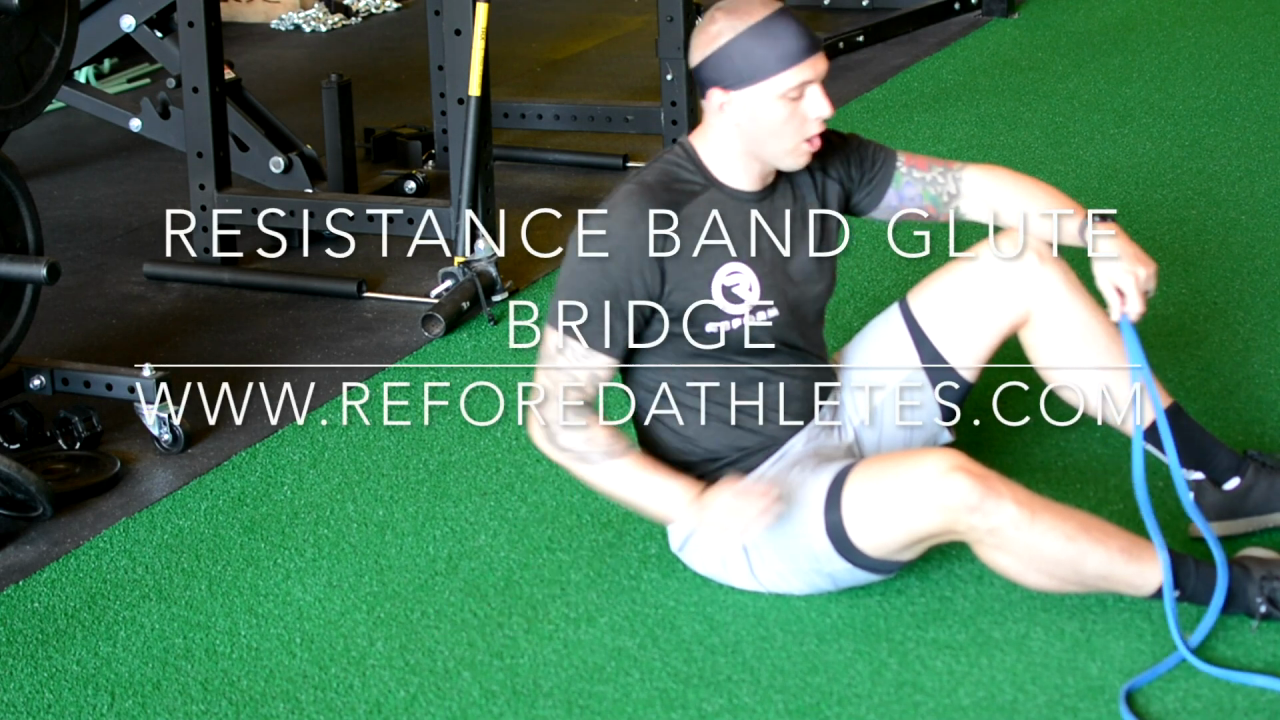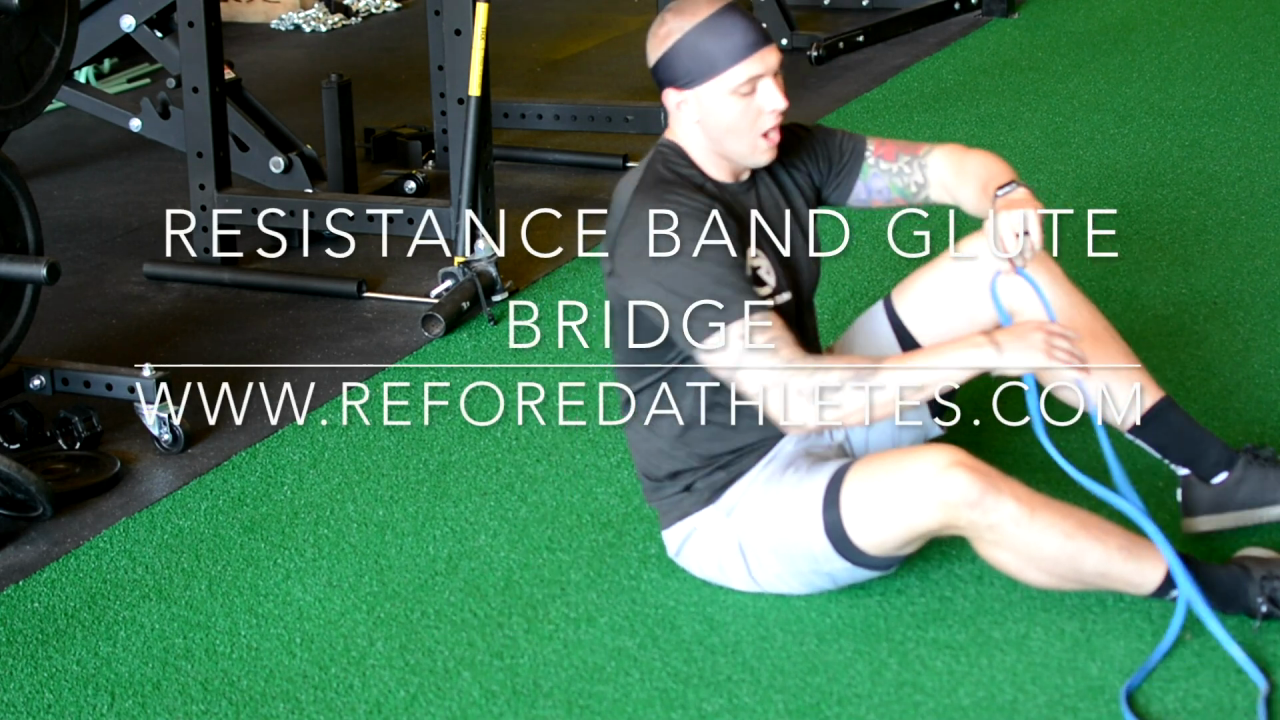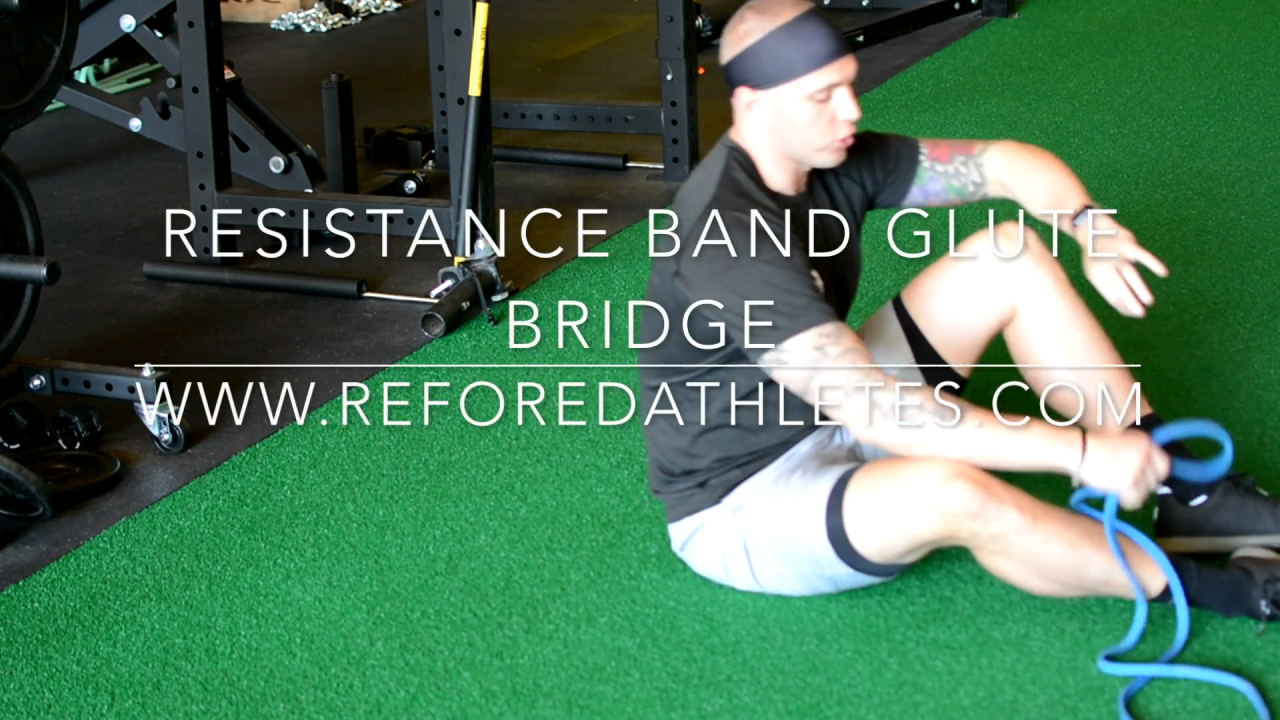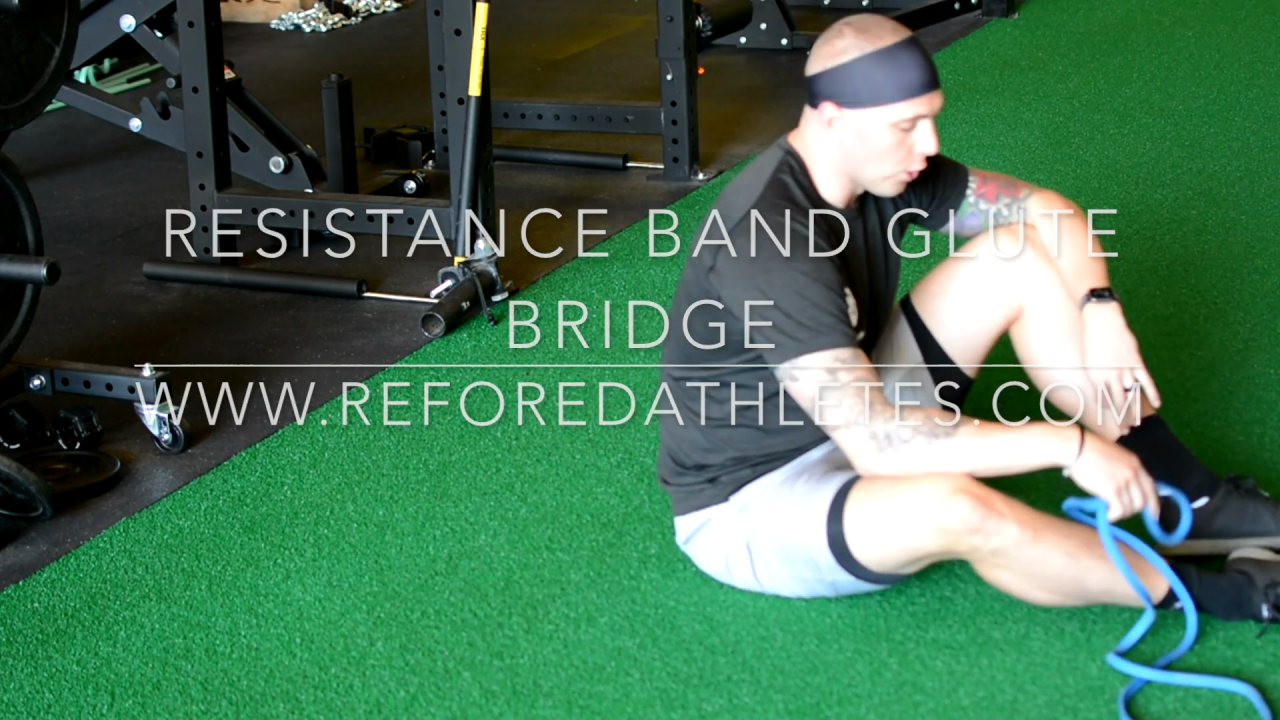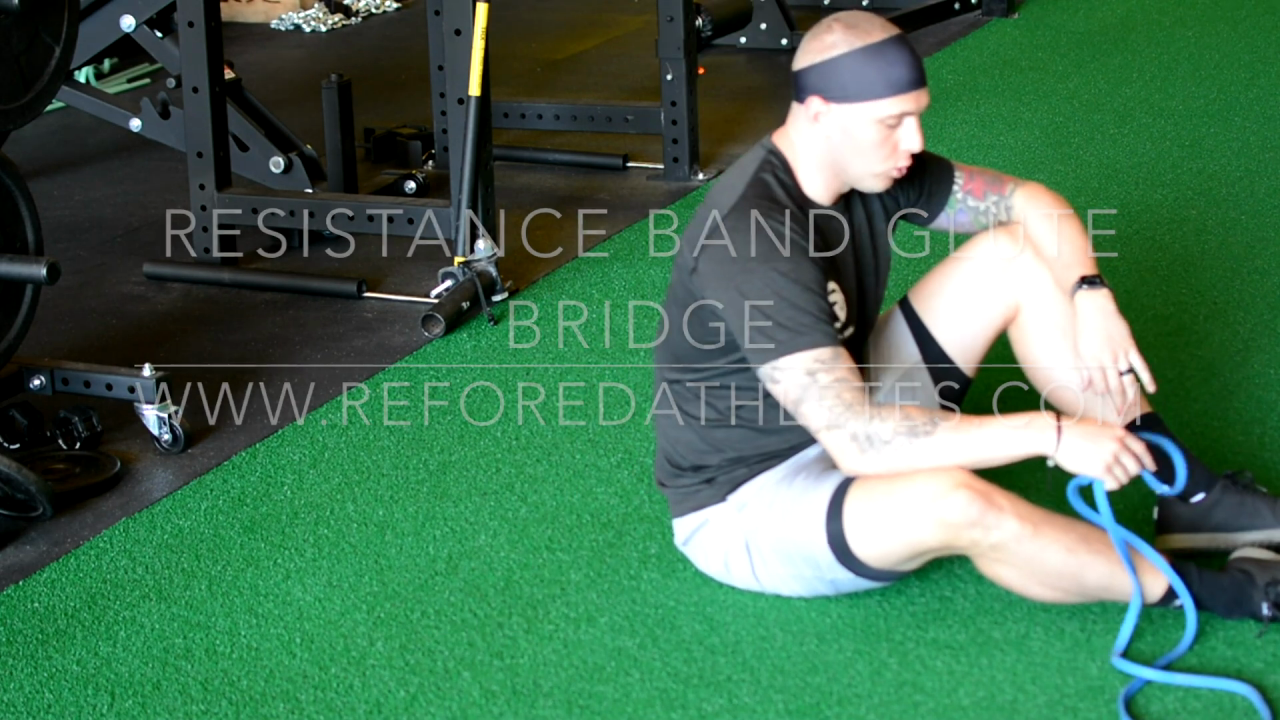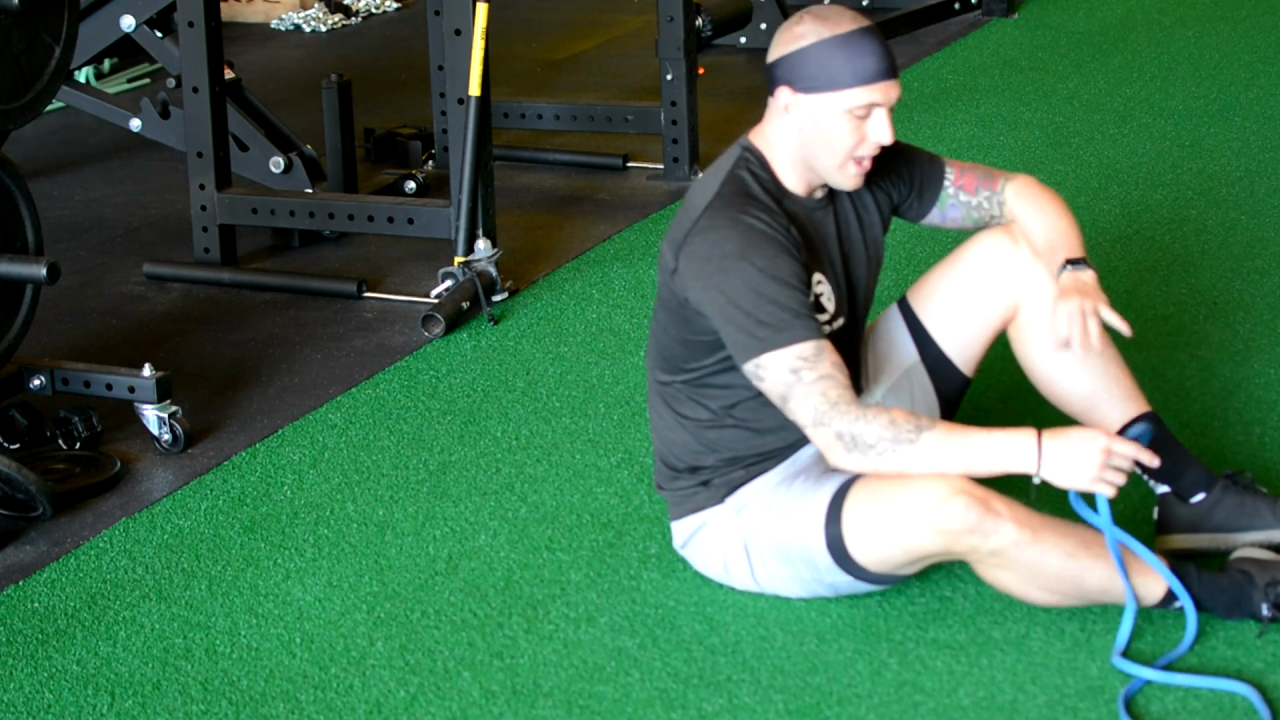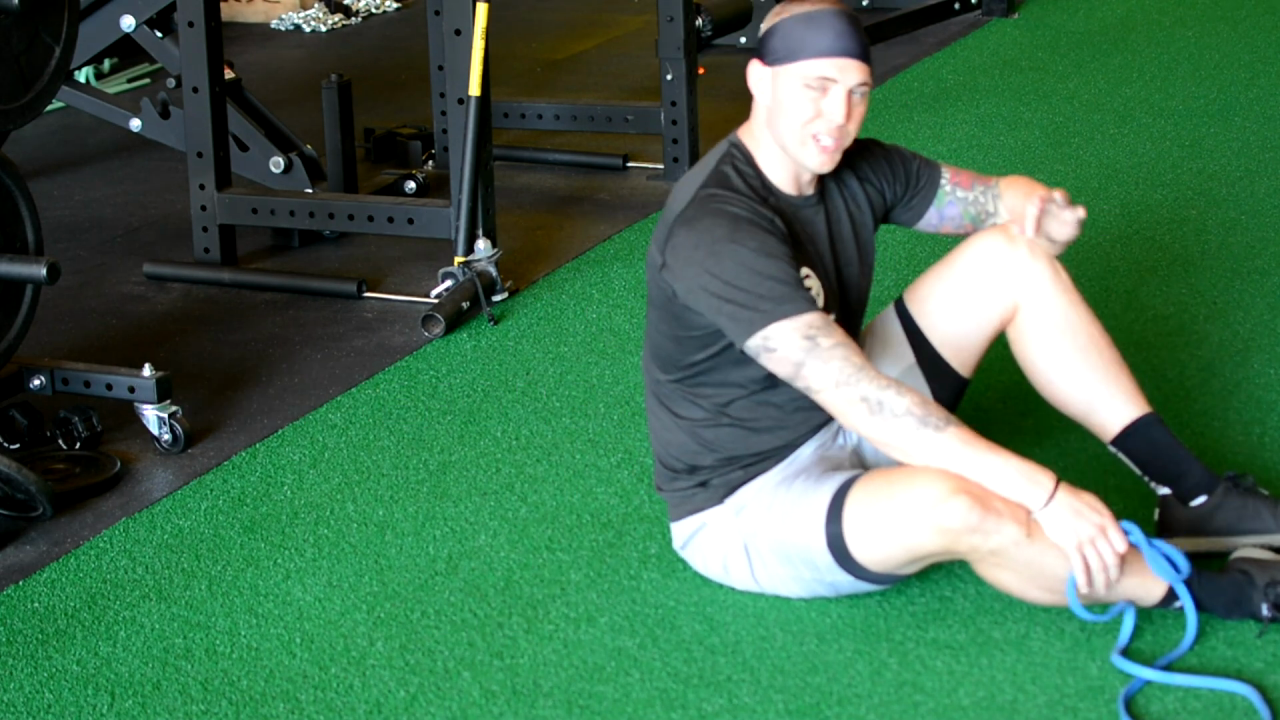
dt=0.3s
person 1, frame 1
left shoulder: (816, 159)
right shoulder: (637, 231)
left elbow: (974, 185)
right elbow: (553, 411)
left wrist: (1101, 235)
right wrist: (692, 501)
left hip: (825, 415)
right hip: (741, 510)
left knee: (1022, 264)
right knee: (948, 484)
left ankle: (1215, 480)
right ankle: (1207, 587)
person 1, frame 2
left shoulder: (785, 151)
right shoulder: (663, 227)
left elbow: (946, 164)
right elbow: (798, 399)
left wrist: (1008, 200)
right wrist: (984, 353)
left hip: (818, 417)
right hip: (734, 511)
left knee: (1003, 263)
right knee: (950, 480)
left ankle: (1207, 474)
right ankle: (1206, 584)
person 1, frame 3
left shoulder: (836, 156)
right shoulder: (731, 236)
left elbow: (1009, 160)
right elbow: (877, 416)
left wrist: (1088, 222)
right wrist: (1080, 448)
left hip: (831, 420)
right hip: (741, 510)
left knee: (1012, 257)
right knee: (955, 490)
left ankle: (1187, 495)
right ankle: (1198, 586)
person 1, frame 4
left shoulder: (884, 166)
right shoulder: (766, 243)
left elbow: (1048, 211)
right elbow: (876, 444)
left wrist: (1102, 311)
right wrist: (1069, 446)
left hip: (845, 419)
right hip: (749, 507)
left knee: (1020, 255)
right knee: (956, 506)
left ankle: (1187, 497)
right ankle: (1209, 591)
person 1, frame 5
left shoulder: (869, 163)
right shoulder: (750, 241)
left elbow: (1031, 201)
right elbow: (858, 442)
left wrist: (1091, 297)
right wrist: (1053, 433)
left hip: (839, 415)
right hip: (747, 507)
left knee: (1015, 254)
right knee: (957, 501)
left ankle: (1189, 496)
right ankle: (1203, 589)
person 1, frame 6
left shoulder: (859, 160)
right shoulder: (731, 239)
left elbow: (1020, 194)
right elbow: (844, 439)
left wrist: (1075, 275)
right wrist: (1039, 451)
left hip: (834, 413)
right hip: (745, 508)
left knee: (1012, 252)
right knee: (954, 509)
left ankle: (1190, 495)
right ankle: (1203, 591)
person 1, frame 7
left shoulder: (853, 167)
right shoulder: (715, 230)
left elbow: (1008, 195)
right elbow: (858, 397)
left wrist: (1045, 221)
right wrist: (1046, 496)
left hip: (839, 422)
right hip: (744, 509)
left knee: (1007, 256)
right knee: (953, 506)
left ankle: (1191, 497)
right ankle: (1201, 591)
